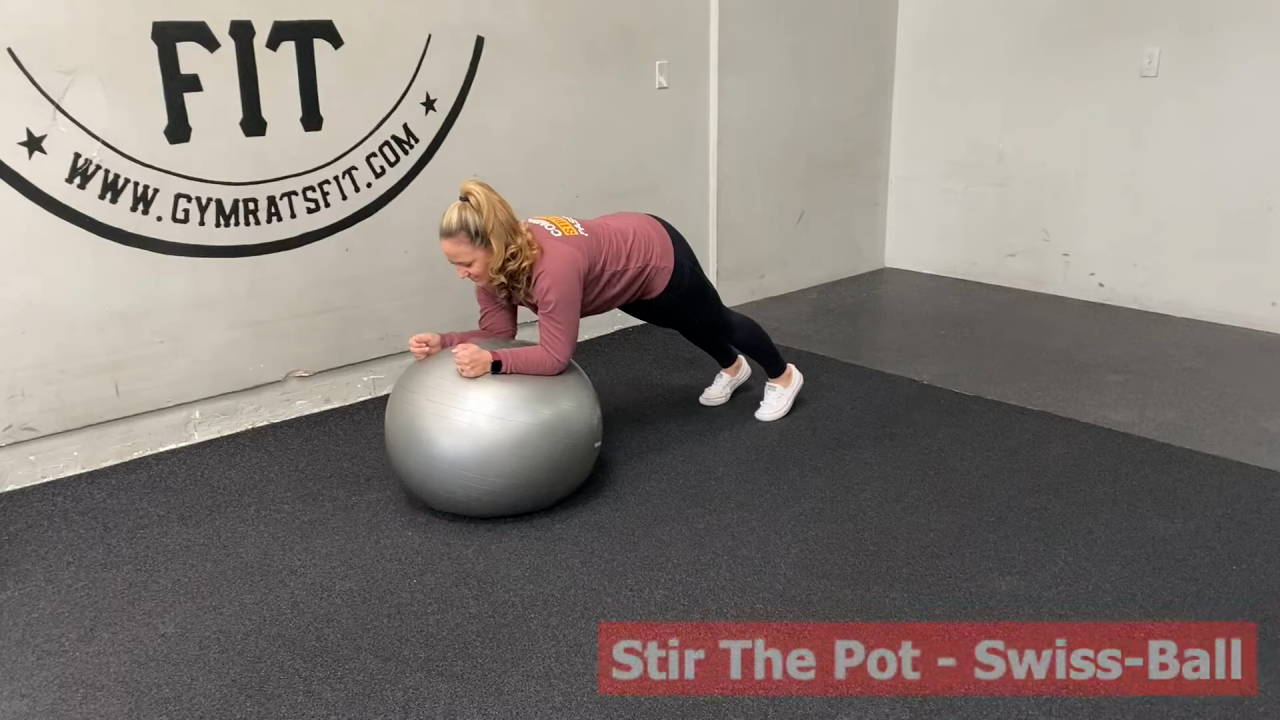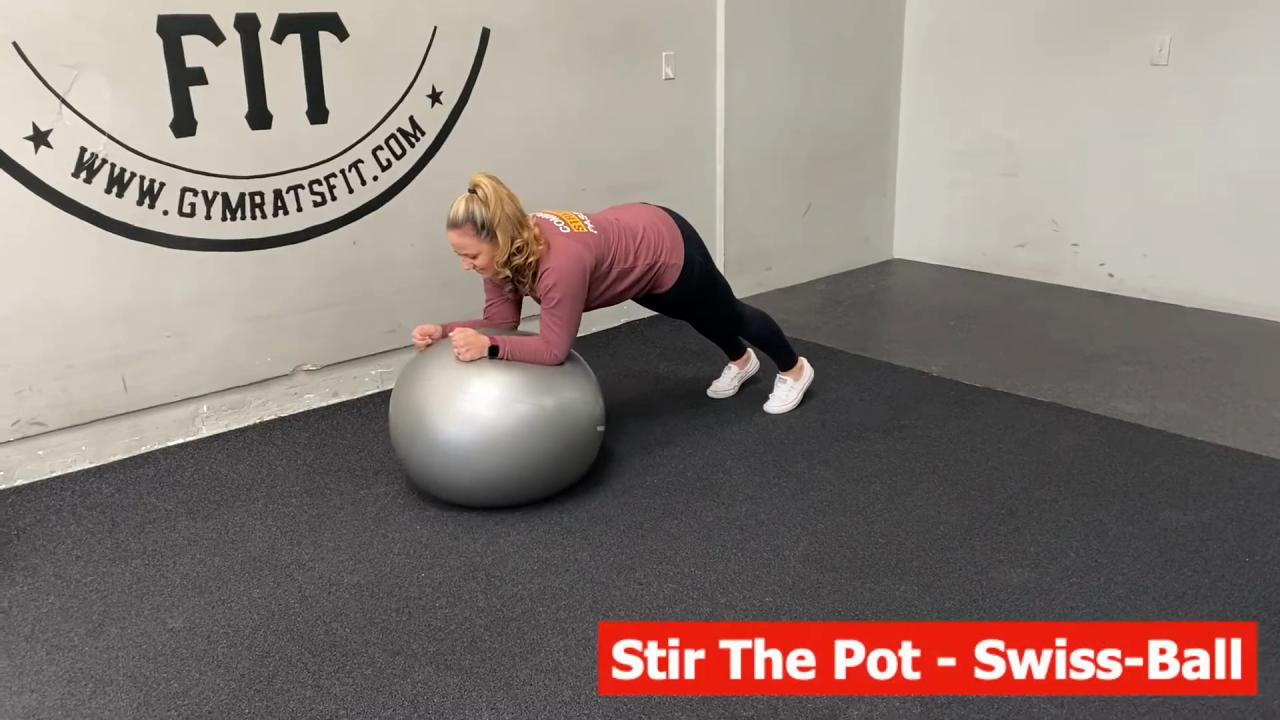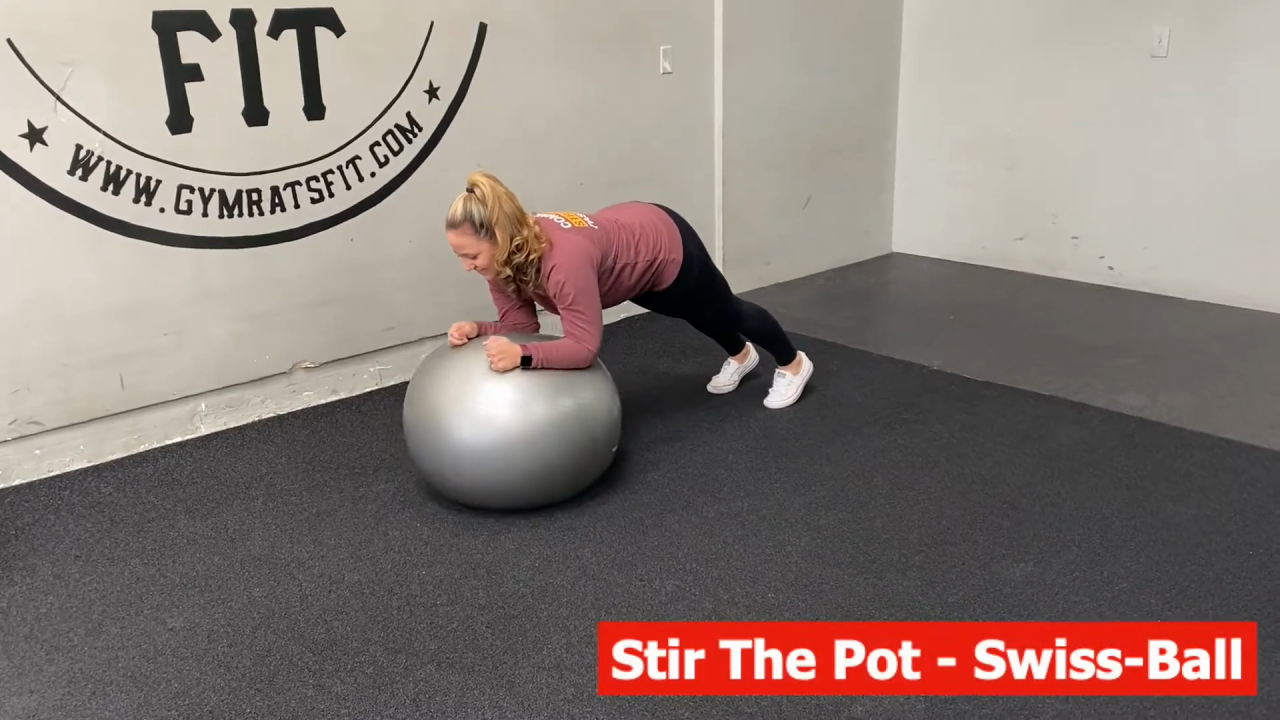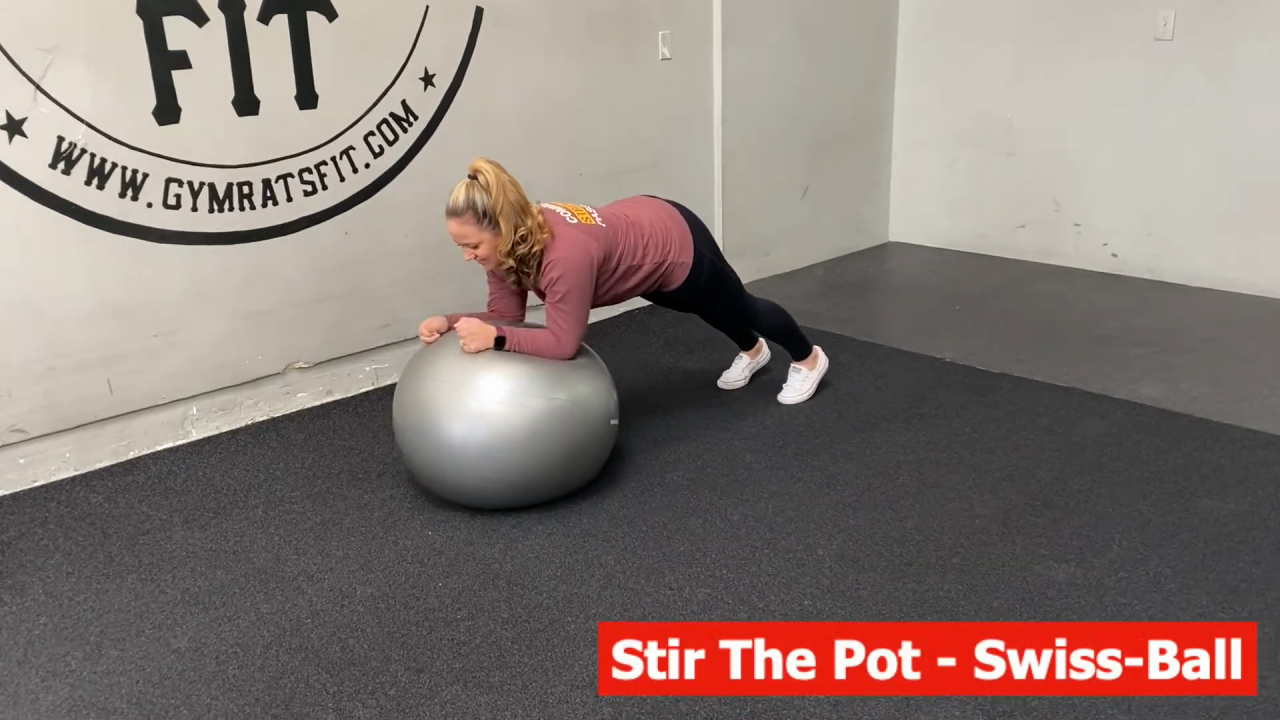
dt=1s
person 1, frame 1
left shoulder: (554, 266)
right shoulder: (493, 260)
left elbow: (555, 355)
right elbow: (497, 334)
left wrist: (490, 362)
right wrist: (443, 342)
left hip: (658, 259)
right hip: (621, 243)
left knee: (714, 322)
right knee: (686, 324)
left ankle: (782, 376)
right ankle: (732, 368)
person 1, frame 2
left shoulder: (561, 261)
right shoulder: (503, 250)
left elbow: (554, 348)
right elbow: (500, 323)
left wrist: (486, 347)
right wrist: (444, 331)
left hip: (668, 252)
right hip: (631, 230)
left knee: (725, 313)
right knee: (697, 314)
left ankle: (793, 369)
right ankle: (740, 361)
person 1, frame 3
left shoulder: (564, 259)
right shoulder: (501, 258)
left elbow: (584, 346)
right elbow: (519, 325)
left wrist: (521, 355)
right wrist: (478, 330)
left hip: (666, 250)
right hip: (627, 231)
left knee: (723, 310)
right knee: (696, 312)
left ankle: (793, 364)
right ankle: (740, 356)
person 1, frame 4
left shoulder: (566, 253)
right shoulder: (505, 243)
left elbow: (564, 343)
right elbow: (503, 316)
left wrist: (493, 337)
right wrist: (451, 323)
left hip: (676, 248)
right hip: (637, 224)
left knee: (736, 307)
right knee: (709, 308)
left ankle: (808, 359)
right ankle: (752, 352)
